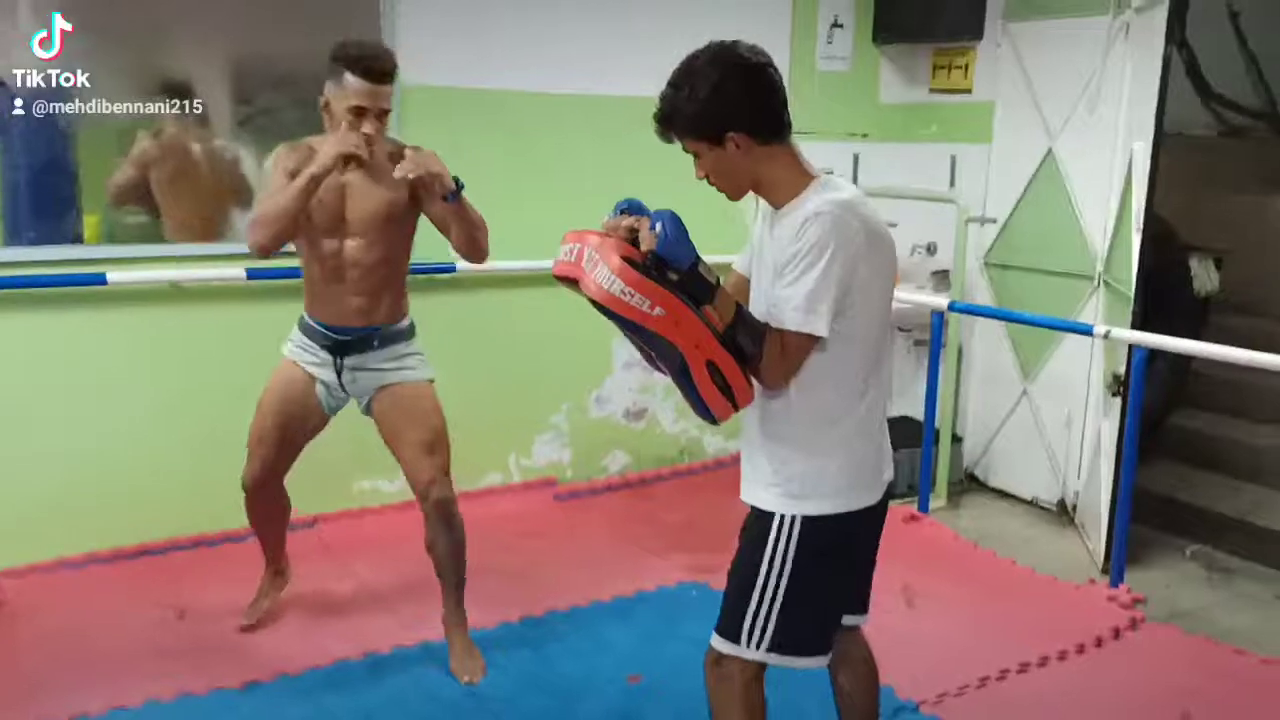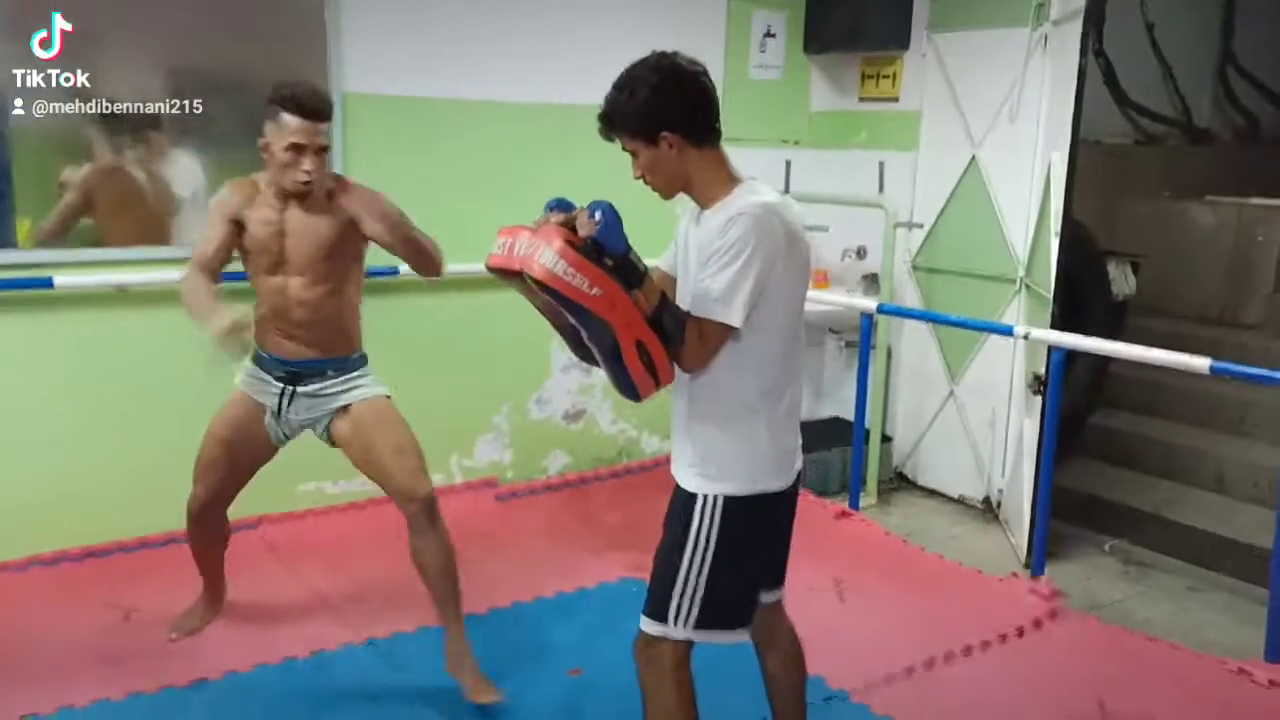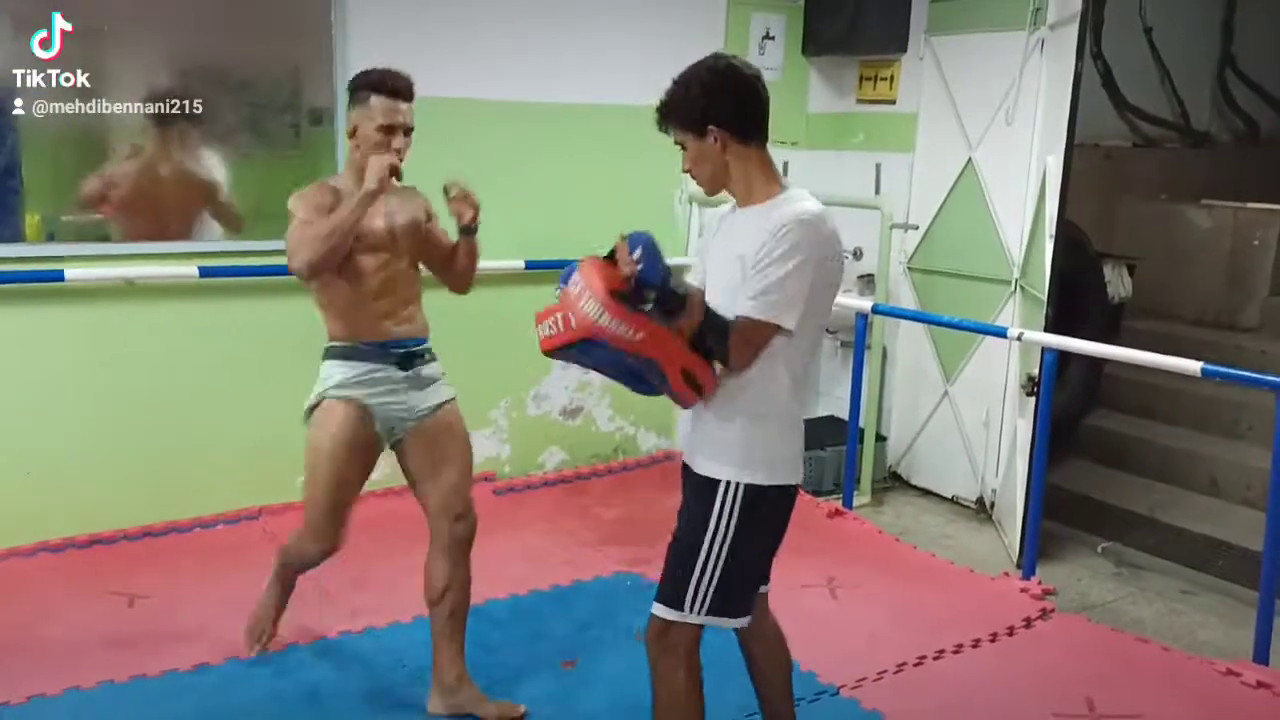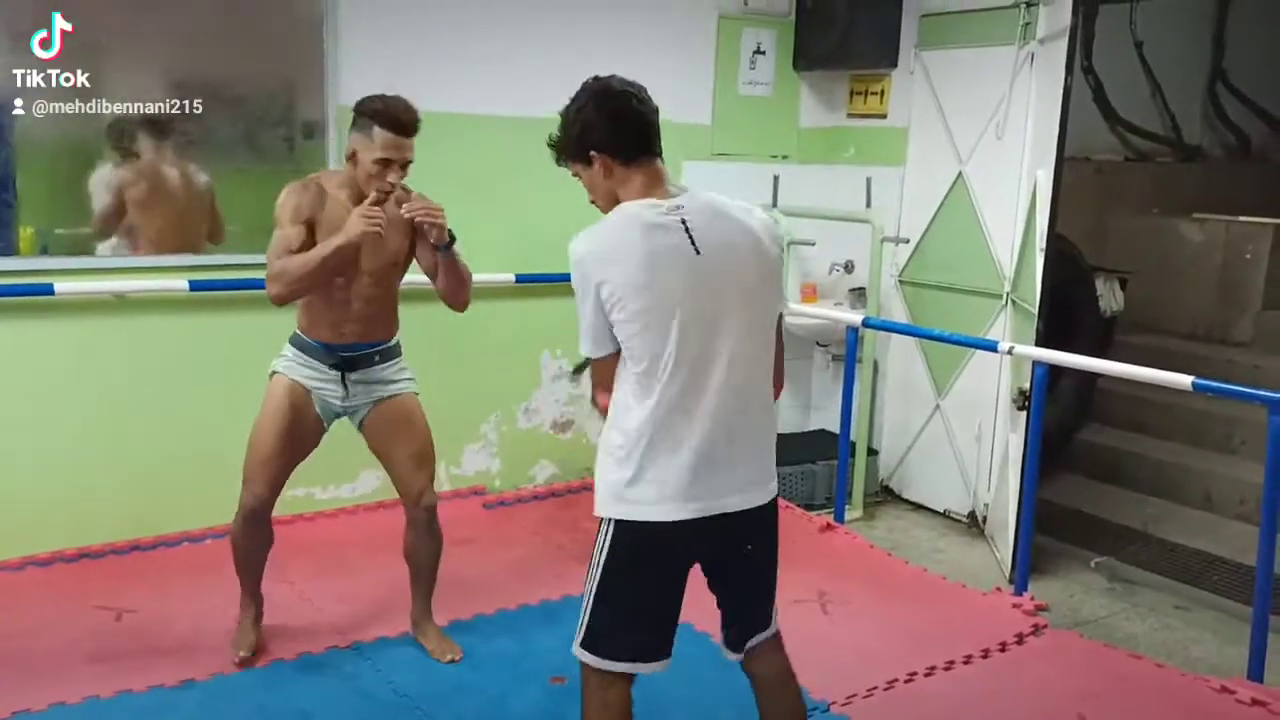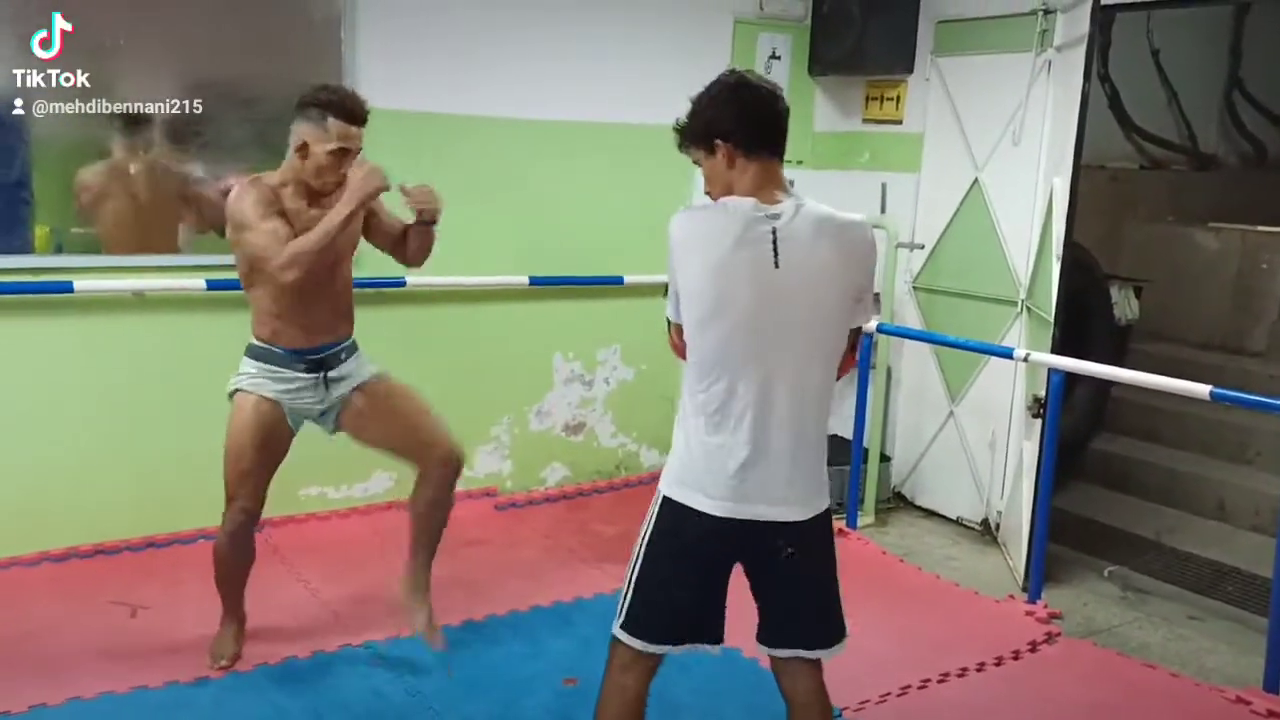
dt=0.7s
person 1, frame 1
left shoulder: (825, 223)
right shoulder: (786, 213)
left elbow: (773, 365)
right elbow: (734, 302)
left wrist: (687, 275)
right wrist: (665, 256)
left hip: (810, 492)
right hip: (847, 480)
left knee: (731, 664)
right knee: (839, 631)
person 1, frame 2
left shoulder: (748, 222)
right shoulder: (709, 215)
left elbow: (691, 351)
right elbow: (656, 296)
left wrist: (620, 263)
right wrist: (590, 249)
left hip: (727, 474)
right hip: (761, 462)
left knee: (660, 646)
right knee: (764, 613)
person 1, frame 3
left shoulder: (799, 227)
right shoulder: (735, 218)
left elbow: (736, 349)
right elbow: (698, 319)
left hip: (744, 464)
right hip: (720, 452)
left knee: (670, 632)
right knee: (748, 606)
person 1, frame 4
left shoulder: (596, 249)
right shoulder: (753, 227)
left elbow: (606, 387)
right elbow: (773, 365)
left hip: (650, 497)
right hip: (748, 485)
right knee: (761, 643)
person 1, frame 5
left shoulder: (691, 231)
right shoulder: (850, 239)
right elbow: (841, 356)
left hip: (699, 492)
right hip: (795, 497)
left knee: (632, 659)
right knee: (799, 667)
person 2, frame 1
left shoulder: (412, 165)
right shoulder: (292, 159)
left elbow: (477, 251)
right elbow: (259, 241)
left wrist: (448, 189)
right wrist: (318, 169)
left hip: (390, 351)
right hip: (314, 346)
left knee: (437, 495)
right knee: (257, 477)
left ankle: (456, 626)
right ankle: (275, 573)
person 2, frame 2
left shoulder: (351, 197)
right shoulder: (237, 198)
left elbow: (431, 267)
right elbow: (195, 274)
left wrist: (390, 222)
right wrist: (214, 315)
left hip: (346, 382)
right hip: (268, 379)
left knee: (421, 499)
right knee: (203, 504)
left ankle: (457, 654)
right ankle: (212, 595)
person 2, frame 3
left shoulder: (413, 203)
right shoulder: (314, 199)
left elbow: (459, 280)
right elbow: (307, 264)
left wrist: (467, 229)
right wrist: (363, 193)
left hip: (423, 374)
right hip: (352, 375)
left knee: (456, 524)
right knee: (320, 540)
right ankle: (279, 586)
person 2, frame 4
left shoulder: (414, 208)
right shoulder: (304, 197)
left elbow: (459, 300)
right elbow: (278, 288)
left wrist: (442, 240)
right wrist: (346, 237)
left hip: (381, 369)
right hip: (308, 363)
left knee: (422, 504)
right knee: (254, 503)
left ankle: (422, 618)
right ankle: (250, 609)
person 2, frame 5
left shoulder: (356, 193)
right shoulder: (252, 197)
left elbow: (410, 255)
right elbow: (290, 271)
left wrist: (425, 220)
right wrist: (349, 204)
left hip: (344, 367)
right hip: (271, 374)
left knee: (445, 457)
right knee: (240, 519)
left ankle: (417, 583)
right ankle: (232, 620)
